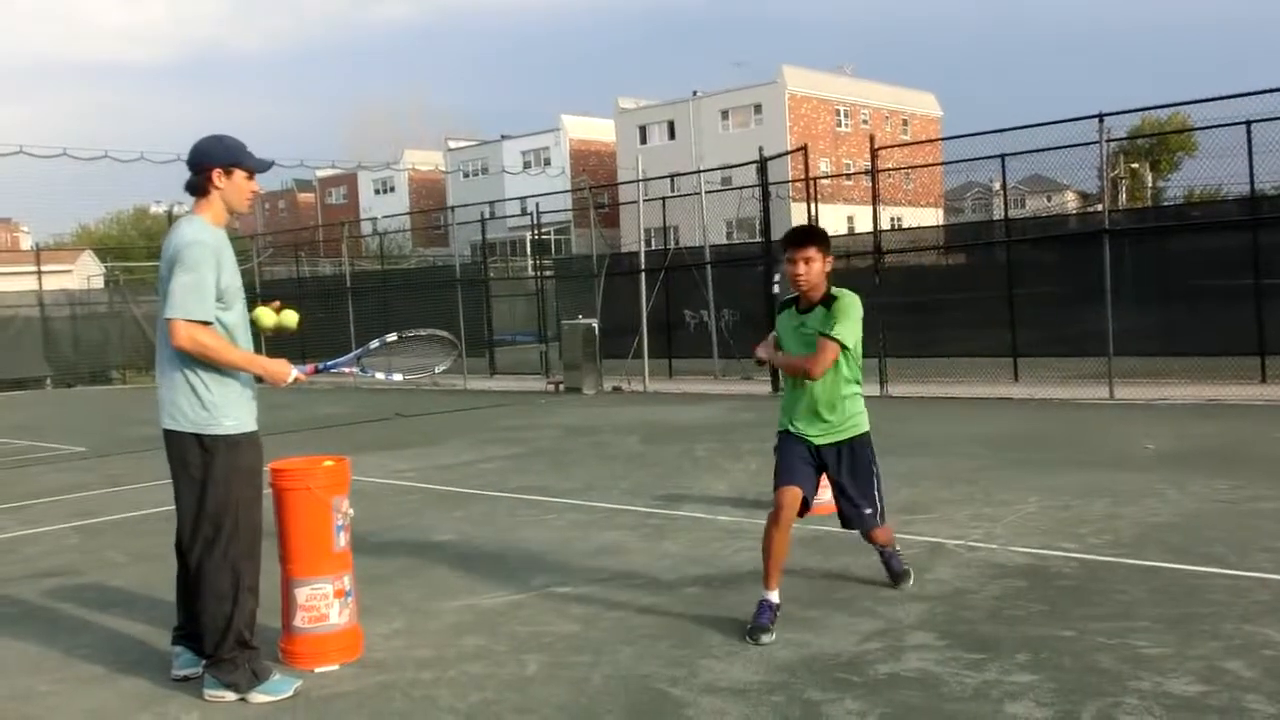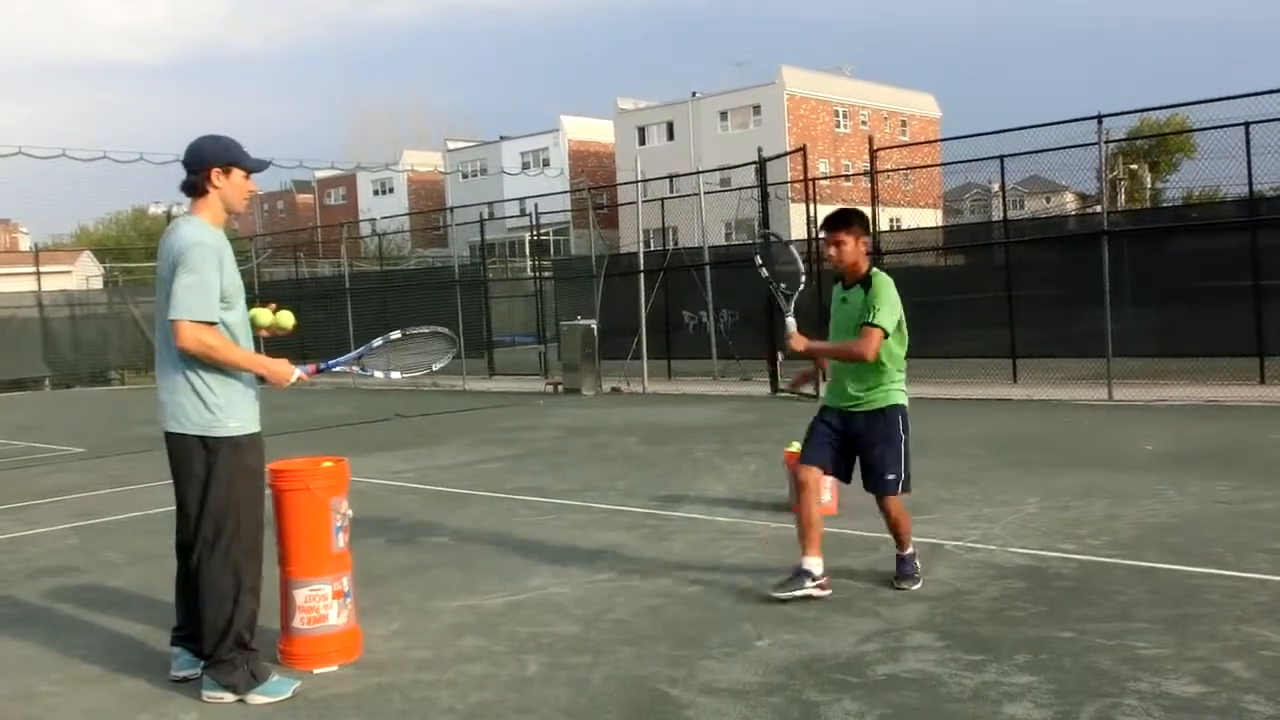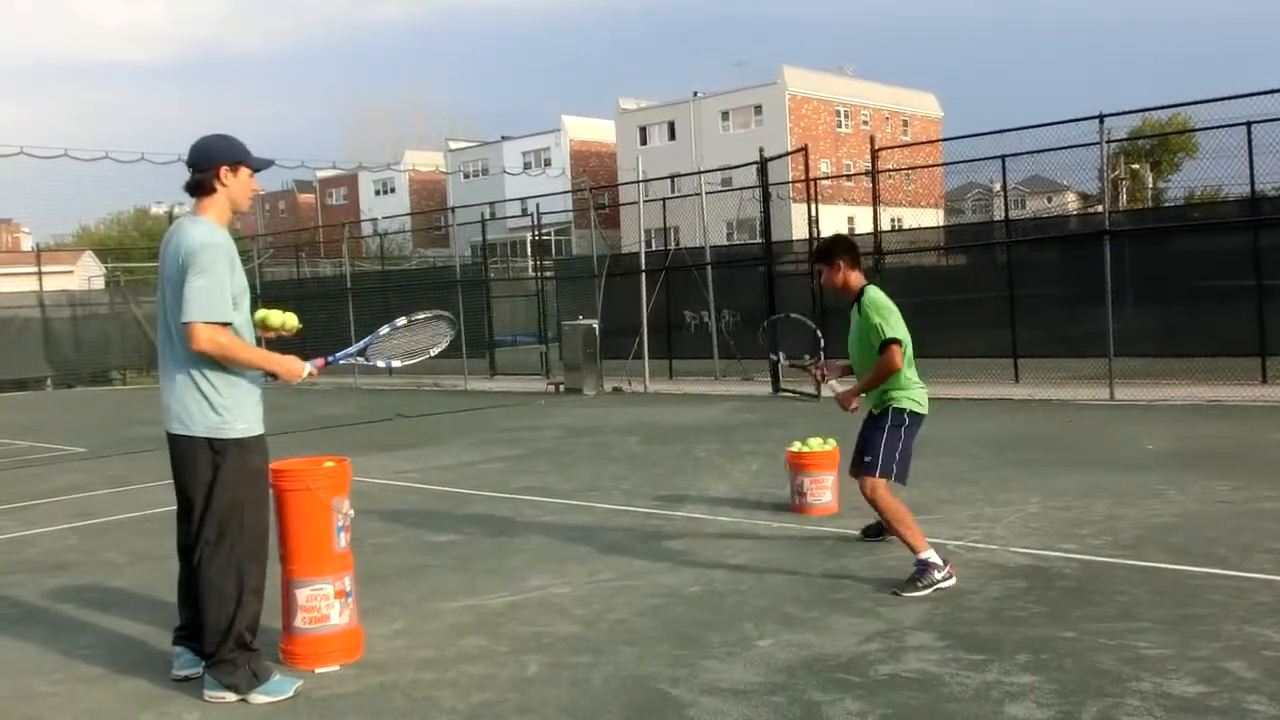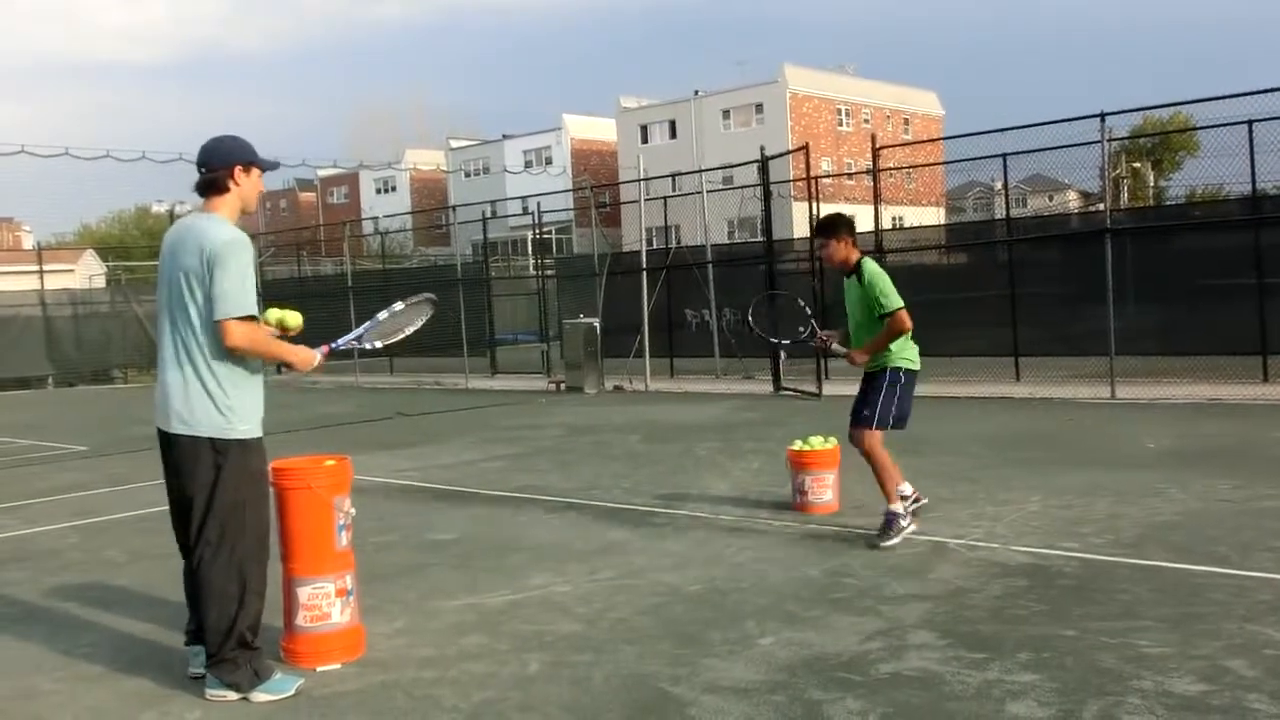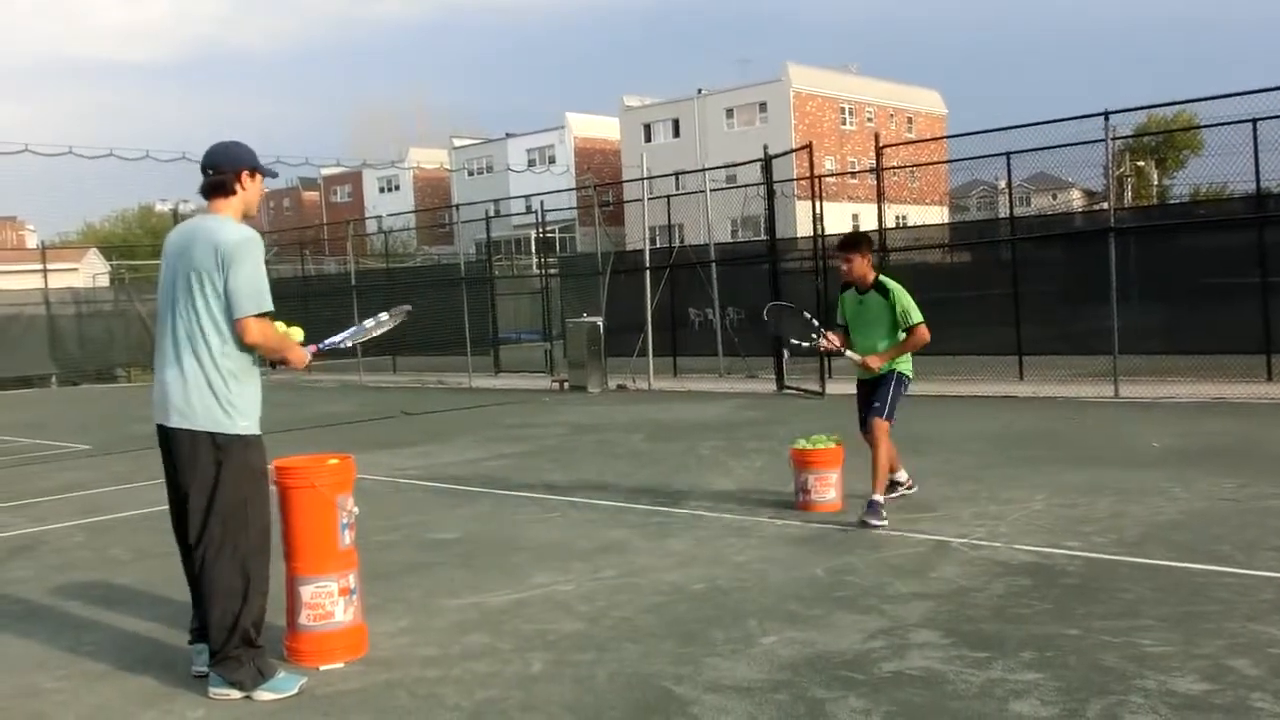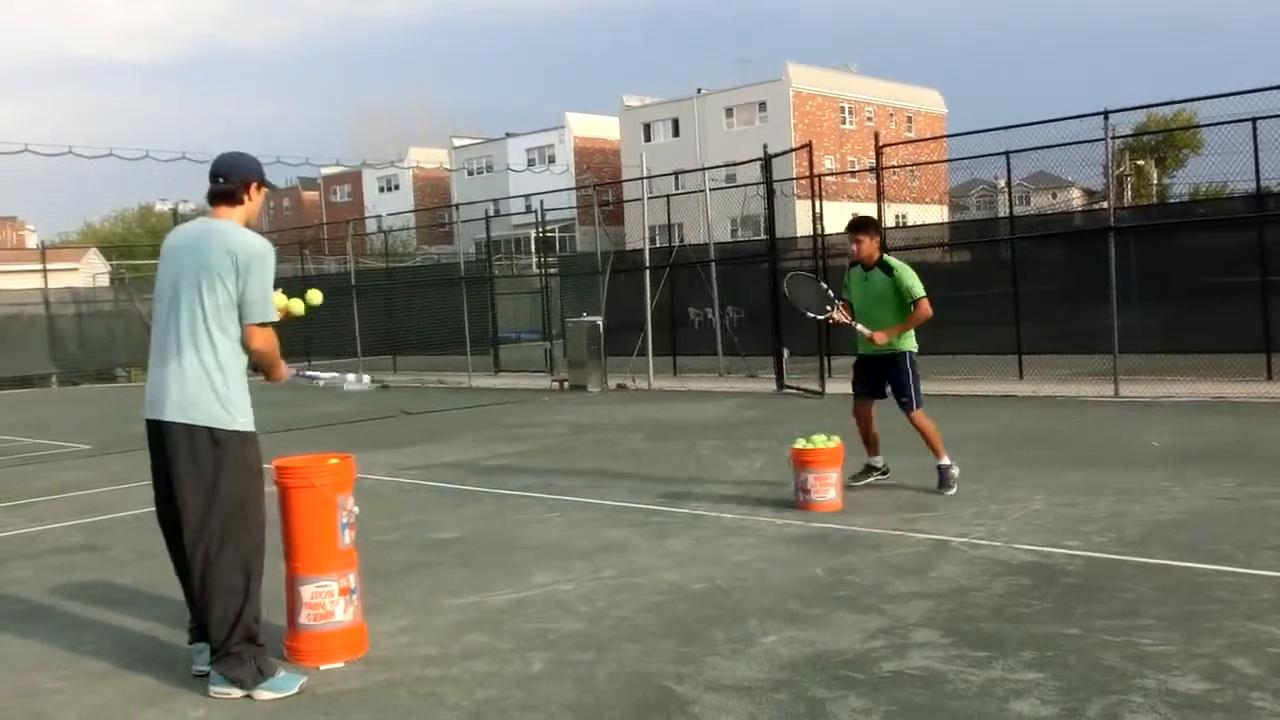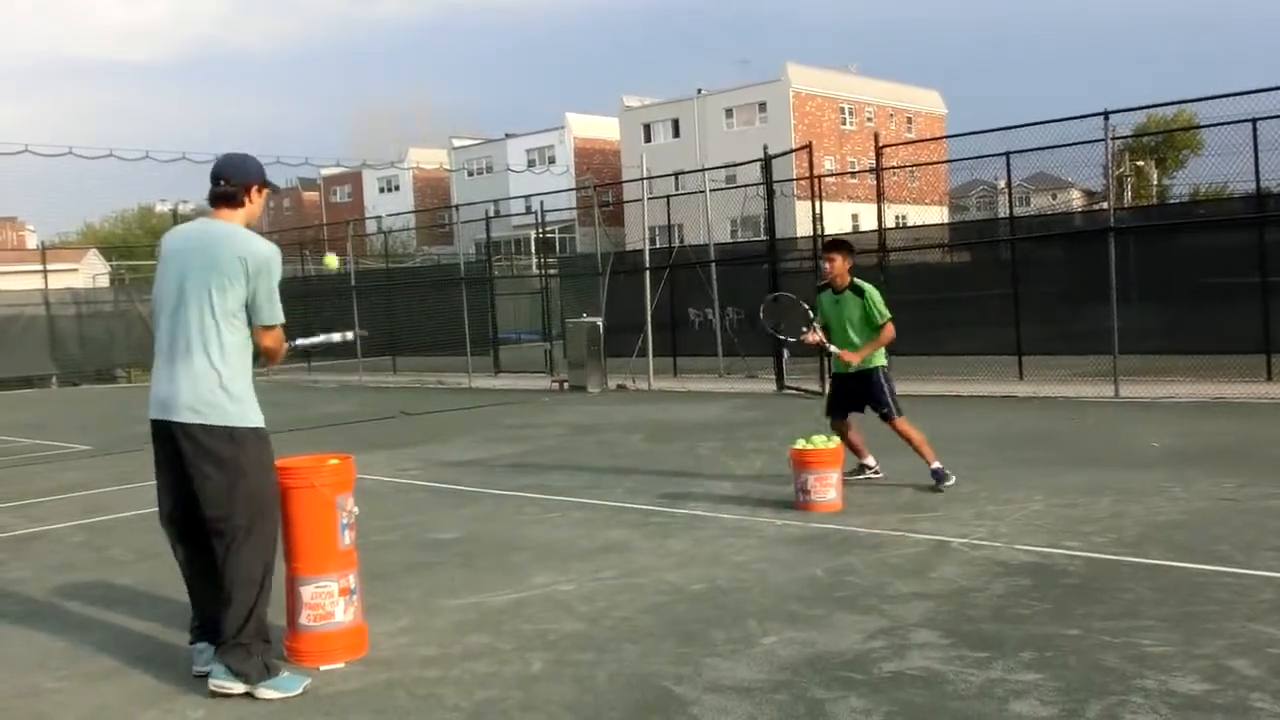
dt=0.3s
person 1, frame 1
left shoulder: (201, 236)
right shoulder: (199, 242)
right elbow: (185, 333)
left wrist: (251, 317)
right wrist: (263, 366)
left hip: (201, 420)
right hip: (216, 423)
left knee: (202, 538)
right knee: (230, 543)
left ankle: (193, 646)
right ankle: (230, 668)
person 1, frame 2
left shoulder: (188, 235)
right shoulder: (200, 242)
right elbow: (189, 334)
left wrist: (248, 322)
right wrist: (264, 366)
left hip: (196, 419)
right hip: (219, 423)
left knee: (202, 538)
right knee: (232, 544)
left ankle: (191, 646)
right ankle: (230, 669)
person 1, frame 3
left shoulder: (184, 233)
right shoulder: (209, 243)
right elbow: (204, 337)
left wrist: (253, 323)
right wrist: (274, 362)
left hip: (194, 419)
right hip: (222, 424)
left knee: (204, 539)
right knee: (235, 544)
left ankle: (193, 646)
right ankle: (231, 669)
person 1, frame 4
left shoulder: (179, 233)
right shoulder: (228, 240)
right elbow: (235, 334)
left wrist: (264, 332)
right wrist: (291, 353)
left hip: (179, 415)
right hip: (220, 422)
left knee: (200, 537)
right knee: (235, 543)
left ankle: (204, 644)
right ankle: (232, 668)
person 1, frame 5
left shoulder: (179, 237)
right shoulder: (239, 239)
right elbow: (251, 330)
left wrist: (271, 341)
right wrist: (289, 350)
left hip: (176, 412)
right hip: (219, 417)
left knee: (200, 536)
right knee: (236, 540)
left ankle: (208, 642)
right ankle: (236, 666)
person 1, frame 6
left shoulder: (177, 239)
right shoulder: (251, 247)
right elbow: (257, 339)
left wrist: (263, 306)
right wrist: (275, 368)
left hip: (164, 407)
right hip: (214, 413)
left knee: (189, 531)
right knee: (232, 538)
left ankle: (207, 641)
right ankle: (235, 664)
person 1, frame 7
left shoulder: (172, 240)
right shoulder: (258, 251)
right elbow: (268, 339)
right wrist: (279, 350)
left hip: (168, 407)
right hip: (223, 412)
left knee: (192, 530)
right knee: (250, 530)
left ankle: (208, 640)
right ankle: (241, 659)
person 2, frame 1
left shoulder: (846, 304)
right shoulder: (784, 313)
left elbow: (815, 368)
left wrist: (768, 355)
left hip: (847, 431)
right hip: (798, 430)
left knee: (872, 529)
right knee: (783, 506)
left ankle: (888, 548)
right ankle: (769, 600)
person 2, frame 2
left shoulder: (881, 289)
right shoulder: (839, 287)
left elbow: (864, 350)
left wrist: (807, 346)
right wrist: (815, 366)
left hip: (882, 405)
right hip: (838, 405)
left knee: (888, 498)
right knee: (807, 478)
left ankle: (907, 555)
right ankle: (811, 571)
person 2, frame 3
left shoulder: (873, 303)
right shoulder: (861, 303)
left elbow: (894, 362)
left wrist: (855, 391)
right wrist: (836, 371)
left hip: (899, 405)
right hip: (882, 405)
left knee: (874, 486)
right knee: (859, 474)
left ankle: (933, 565)
right ankle: (891, 523)
person 2, frame 4
left shoulder: (871, 275)
right shoulder: (849, 276)
left elbow: (903, 322)
left wrist: (866, 352)
right wrist: (837, 336)
left hip: (895, 365)
right hip: (876, 367)
left knee: (867, 438)
right knee: (860, 437)
left ankle: (897, 513)
right ankle: (906, 495)
person 2, frame 5
left shoulder: (892, 292)
right shoulder: (846, 293)
left elbow: (922, 335)
right elbow: (846, 332)
left wrist: (882, 358)
right wrist: (837, 340)
left hip: (894, 371)
right hip: (867, 374)
left knee: (877, 427)
right knee: (872, 433)
left ankle: (876, 502)
right ankle: (900, 479)
person 2, frame 6
left shoulder: (897, 271)
right shoulder: (852, 271)
left elbow: (924, 310)
right elbow: (849, 305)
left wrist: (887, 334)
right wrist: (842, 314)
left hip: (899, 351)
right hip: (869, 352)
left knee: (914, 415)
right knee: (861, 409)
left ankle: (945, 465)
right ankle: (877, 464)
person 2, frame 7
left shoulder: (866, 292)
right shoulder: (822, 294)
left elbow: (888, 331)
right elbow: (824, 328)
left wrist: (859, 355)
right wrist: (816, 336)
left hip: (871, 366)
right hip: (842, 370)
left knee: (897, 422)
right knee: (838, 423)
left ankle: (936, 467)
right ankle: (869, 464)
